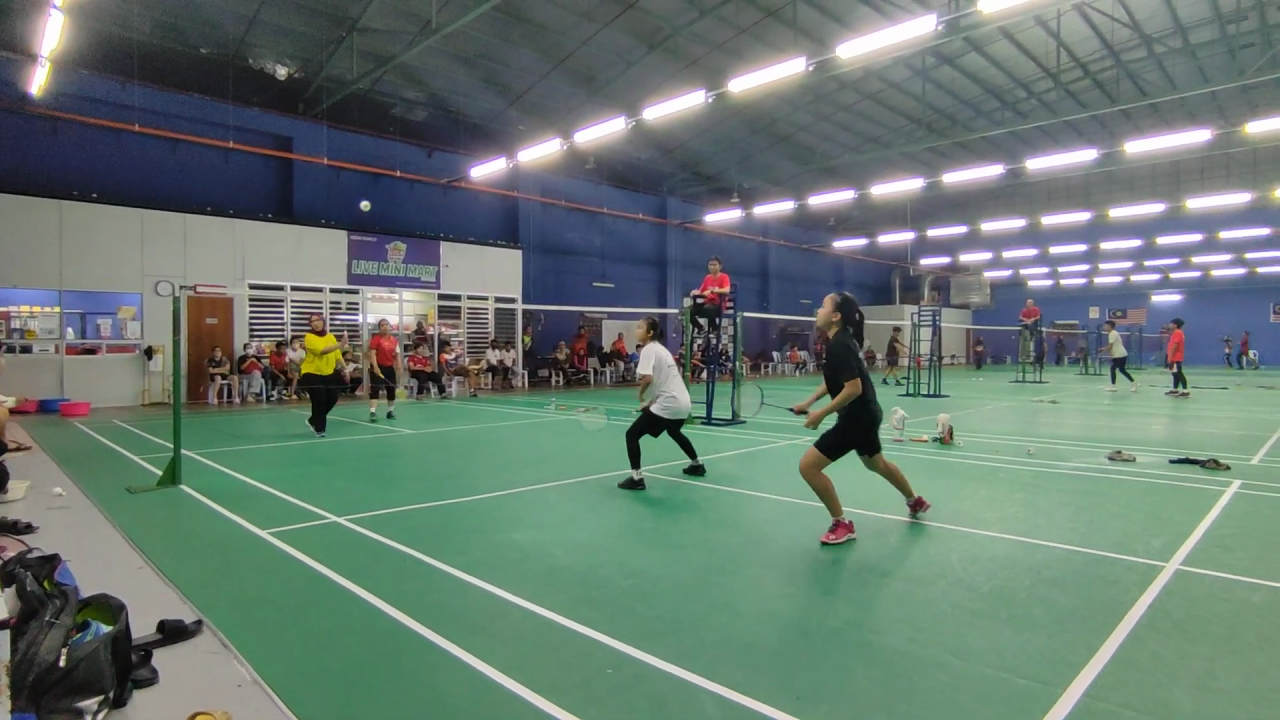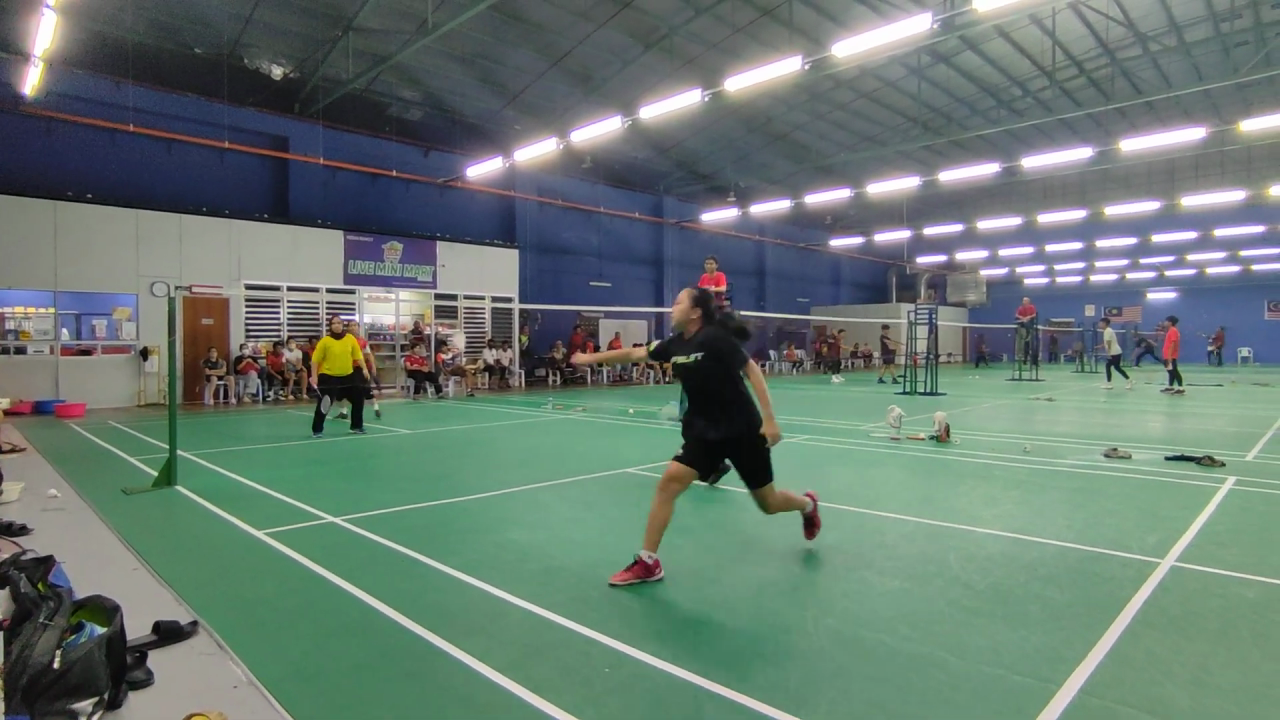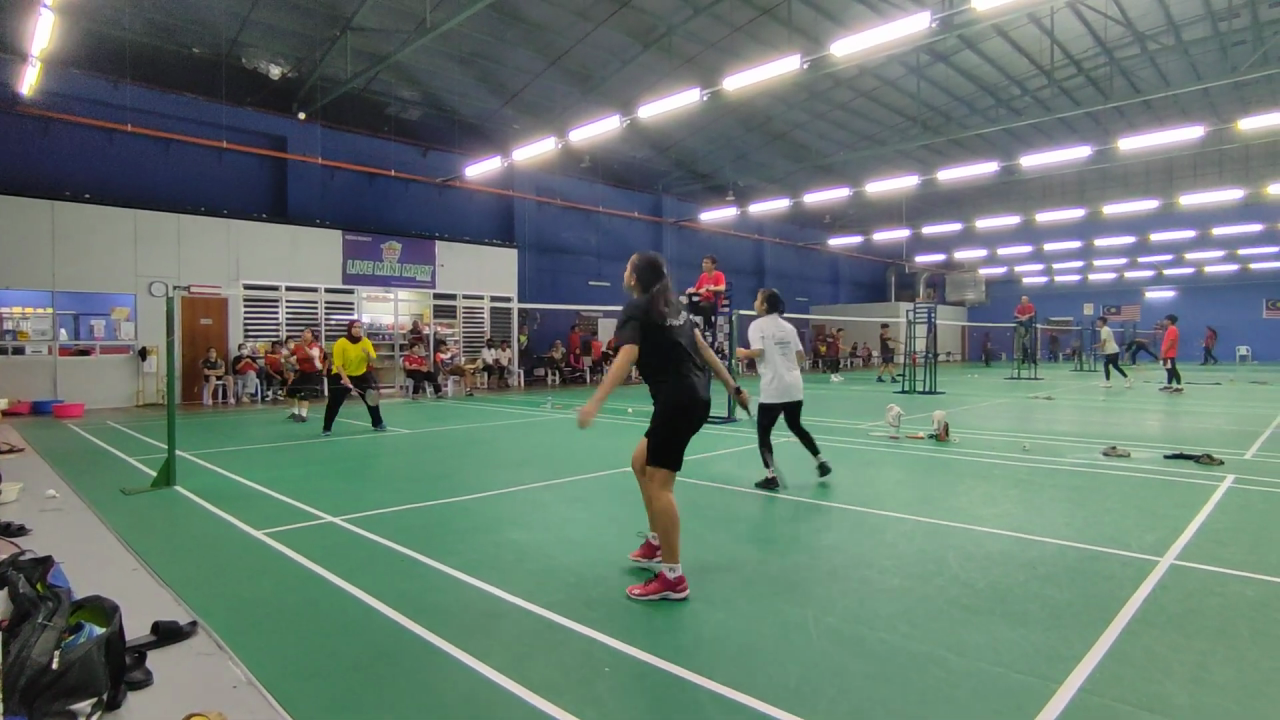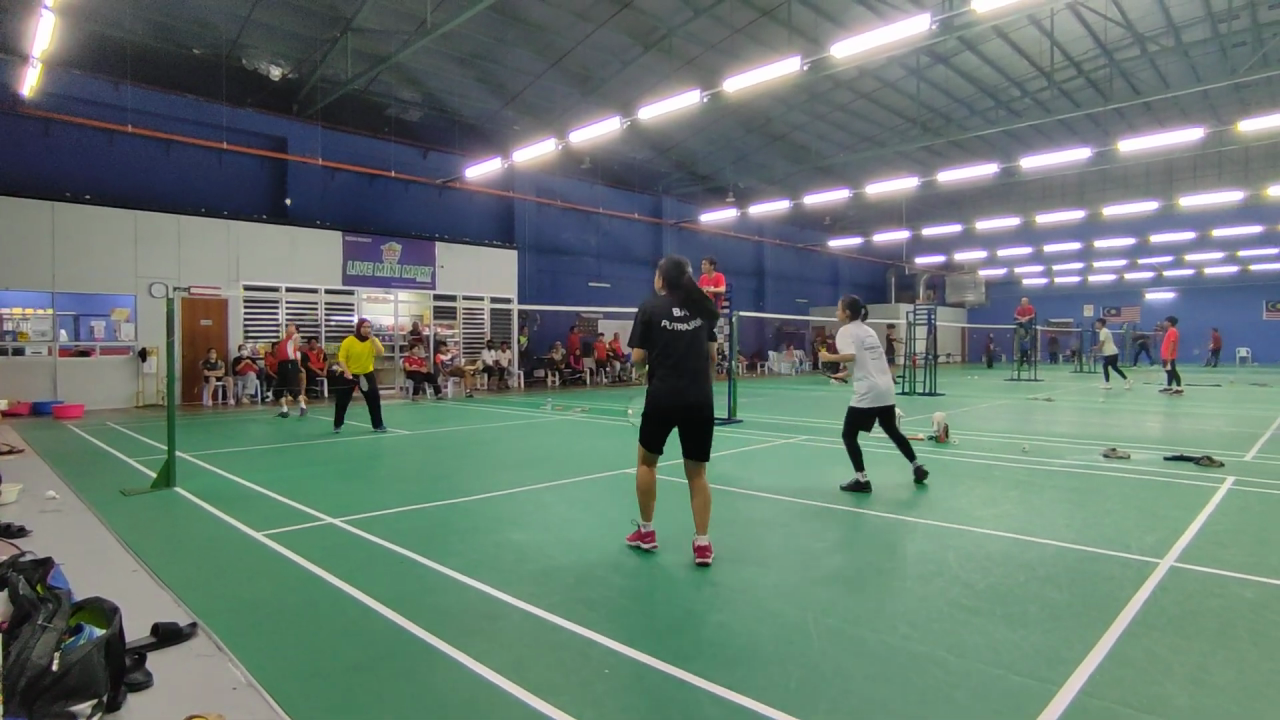
dt=0.5s
person 1, frame 1
left shoulder: (840, 345)
right shoulder: (835, 342)
left elbow: (853, 390)
right elbow: (832, 381)
left wrist: (820, 414)
right wrist: (808, 402)
left hip: (858, 416)
right hip: (867, 414)
left knee: (808, 466)
right knee: (875, 462)
left ankle: (841, 524)
right ankle: (915, 501)
person 1, frame 2
left shoulder: (718, 336)
right shoulder: (676, 343)
left elbow: (753, 372)
right elbow: (637, 354)
left wrist: (769, 419)
right wrist: (591, 358)
left hip: (743, 431)
right hip: (705, 431)
left knee: (768, 503)
right knee: (668, 483)
left ankle: (807, 504)
right ankle: (647, 562)
person 1, frame 3
left shoulder: (636, 309)
right shoulder: (669, 305)
left elbow: (627, 356)
right elbow: (702, 348)
left wrist: (596, 400)
right wrist: (732, 385)
left hip: (677, 400)
right hip: (695, 396)
left knee: (657, 483)
right knee: (640, 461)
left ankle: (672, 577)
right ankle: (657, 540)
person 1, frame 4
left shoulder: (649, 308)
right shoulder: (702, 309)
left elbow: (638, 358)
right elbow: (712, 356)
left hip: (663, 397)
right hip: (700, 399)
left knee: (646, 462)
right knee: (697, 473)
left ankle: (646, 530)
right ankle: (702, 544)
person 2, frame 1
left shoulder: (647, 350)
right shoulder: (661, 348)
left elbow: (646, 379)
left wrist: (640, 397)
right wrist: (651, 401)
left hip: (668, 405)
right hip: (683, 403)
left knee: (632, 435)
right knee: (674, 432)
left ankle: (637, 477)
right ankle: (696, 464)
person 2, frame 2
left shoulder: (706, 332)
right shoulder: (708, 331)
left hip: (711, 390)
left knee: (690, 430)
right knee: (697, 429)
left ankle: (719, 464)
right ankle: (694, 465)
person 2, frame 3
left shoulder: (758, 324)
right shoulder: (788, 326)
left elbow: (758, 351)
right elbow: (801, 356)
left wrist: (743, 354)
left hip: (774, 389)
right hip: (794, 387)
left knee: (763, 432)
right knee: (796, 427)
left ankle: (771, 477)
right ankle: (821, 462)
person 2, frame 4
left shoulder: (845, 331)
right shoulder: (868, 330)
left elbow: (851, 356)
left wrist: (829, 358)
right wrist: (848, 374)
left hip: (867, 393)
right hip: (886, 390)
left knee: (849, 435)
right knee: (892, 431)
left ankle: (862, 480)
right ankle: (917, 467)
